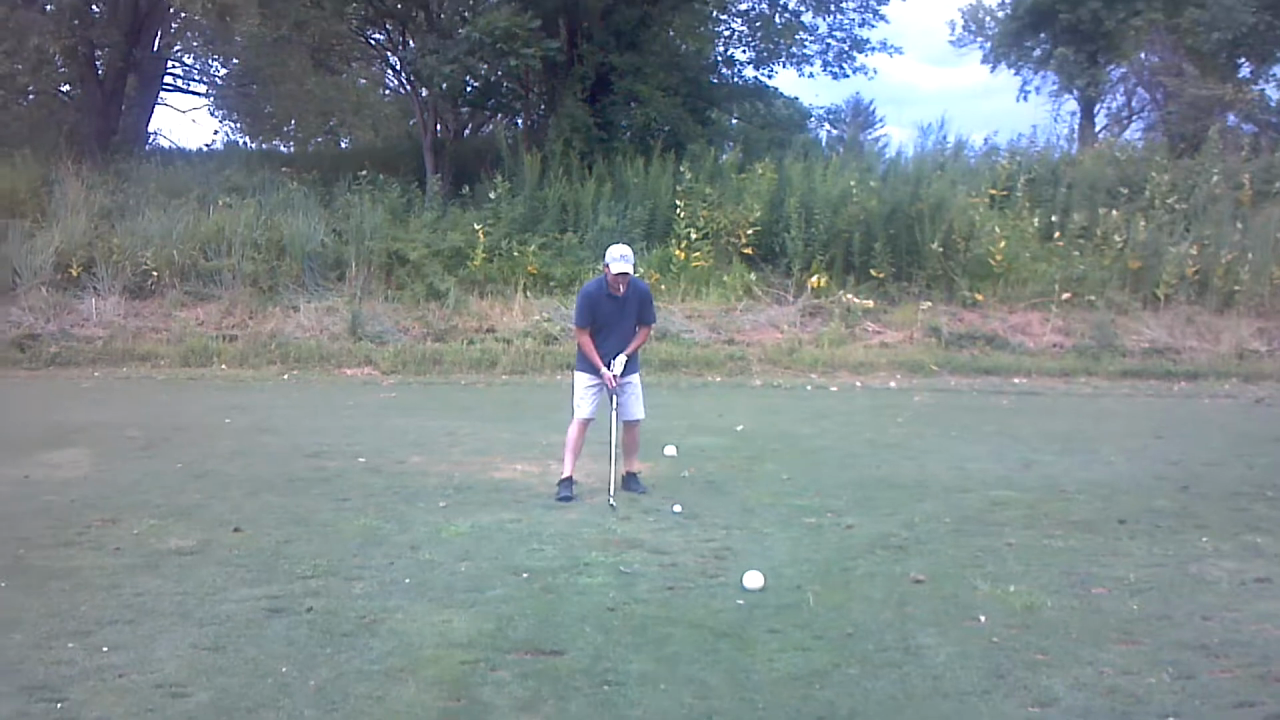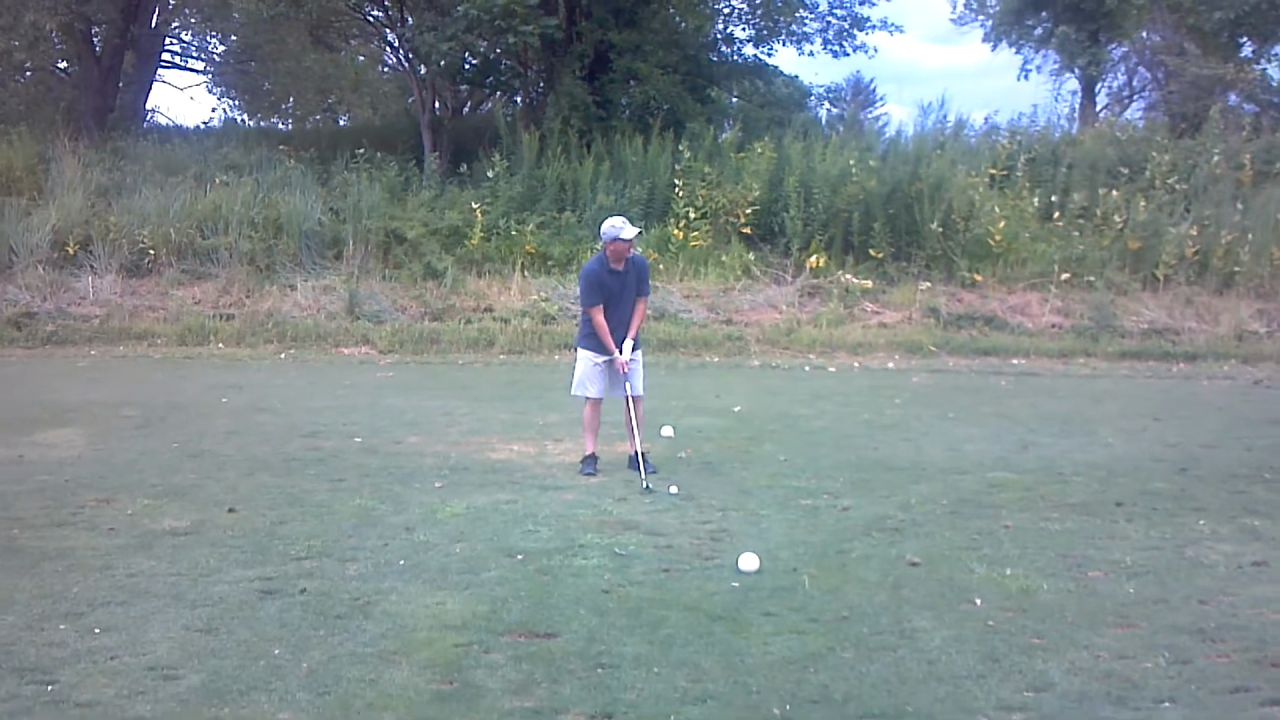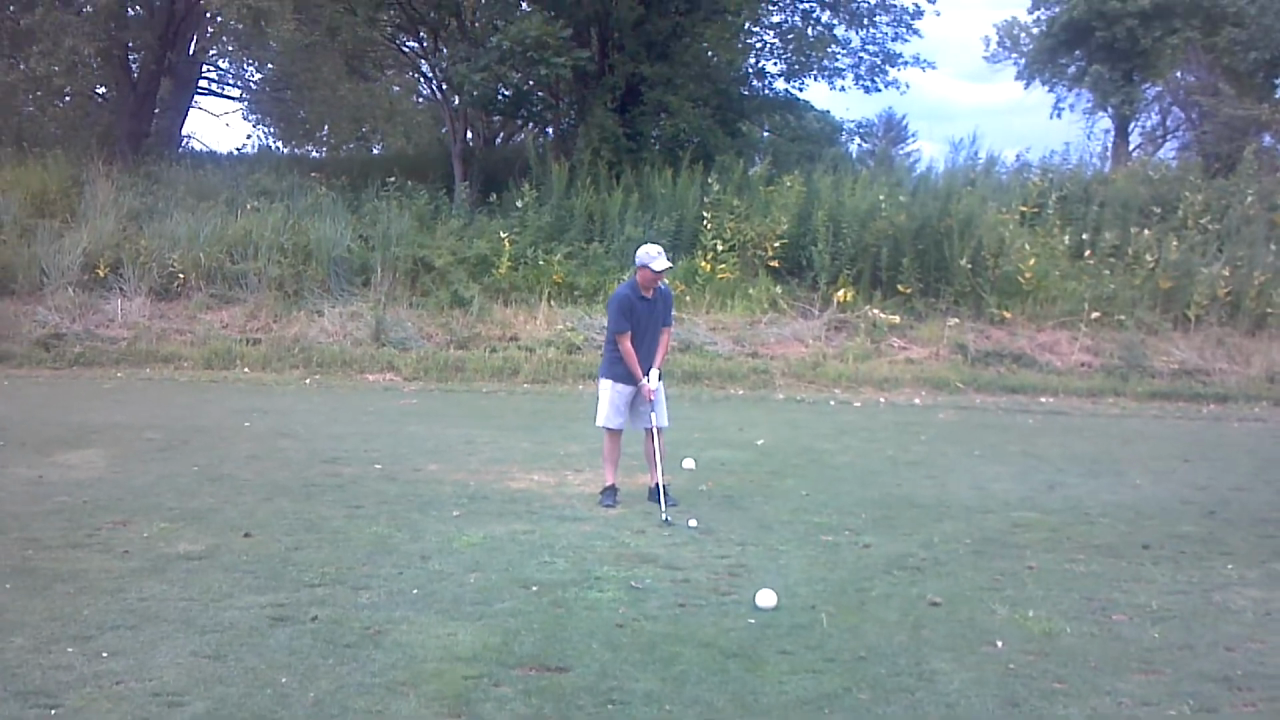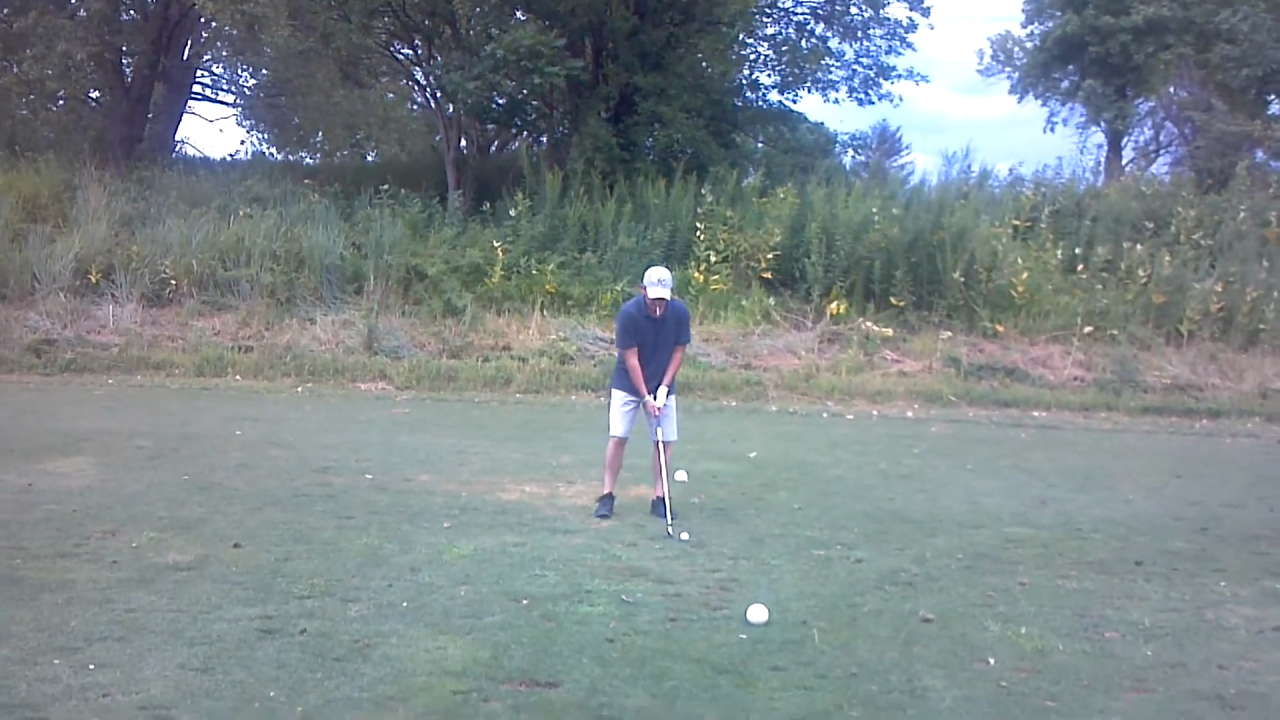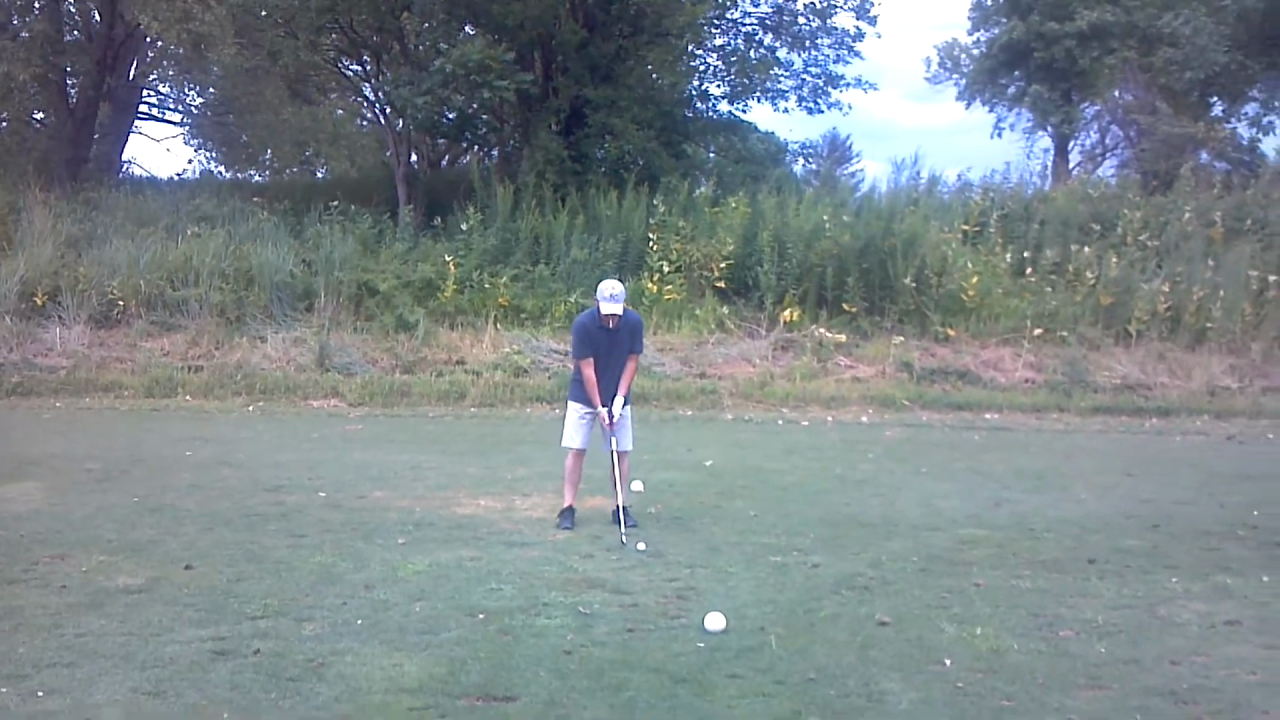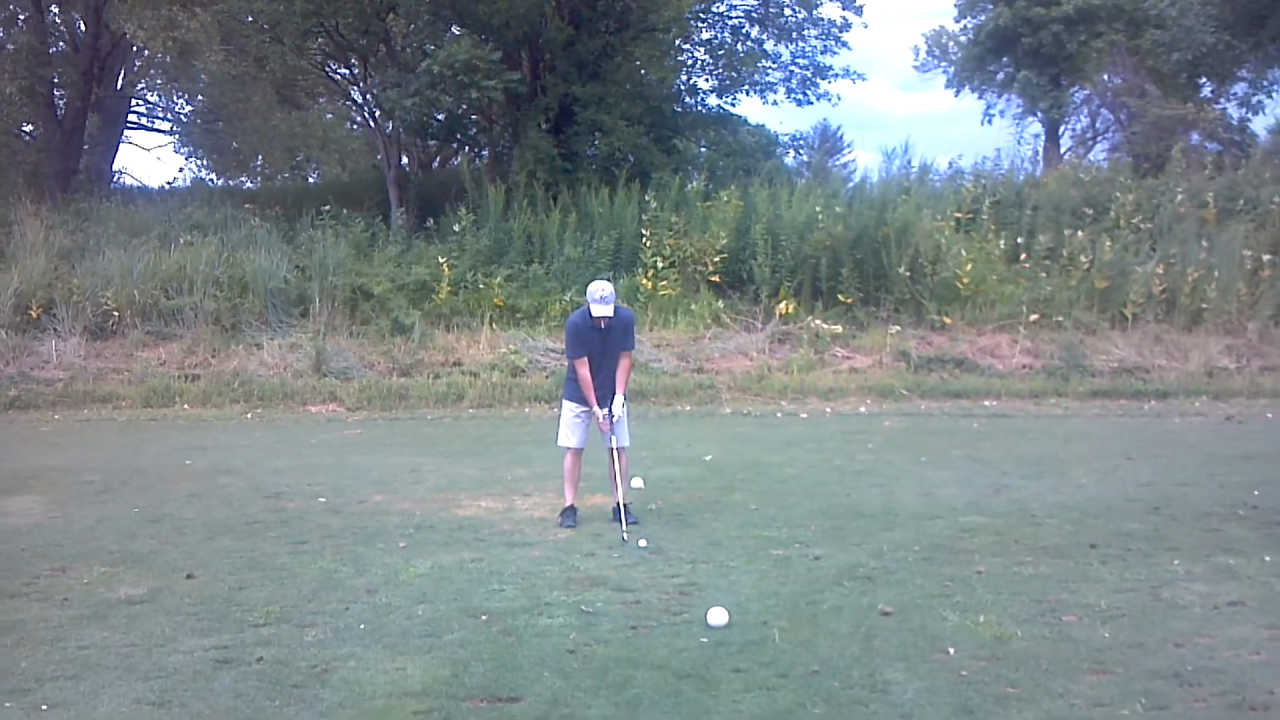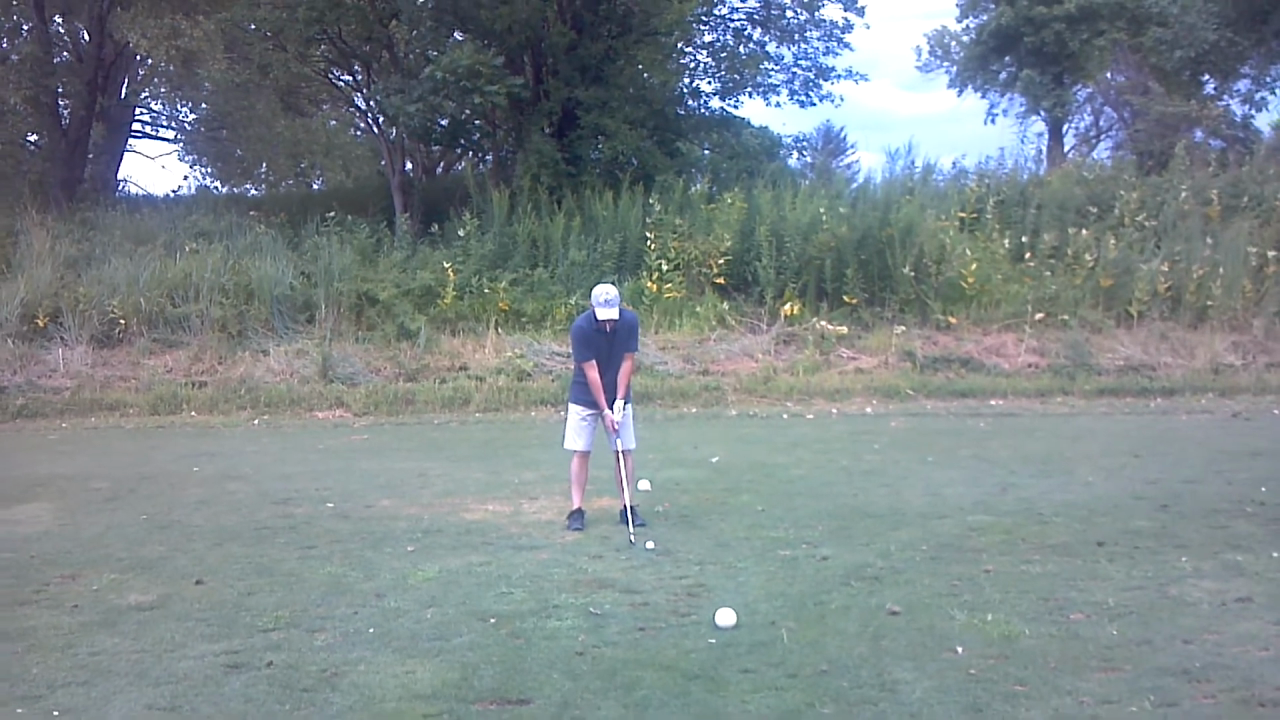
dt=0.7s
person 1, frame 1
left shoulder: (642, 291)
right shoulder: (590, 292)
left elbow: (645, 329)
right elbow: (582, 336)
left wrist: (625, 356)
right wrist: (602, 368)
left hip: (626, 367)
right hip: (590, 367)
left knee: (633, 421)
right knee: (581, 419)
left ankle: (630, 474)
right ankle: (566, 479)
person 1, frame 2
left shoulder: (640, 264)
right shoulder: (592, 271)
left elbow: (641, 303)
right elbow: (597, 315)
left wrist: (629, 340)
right wrist: (614, 353)
left hip: (628, 343)
right hip: (595, 345)
left knee: (635, 397)
right knee: (593, 399)
left ankle: (636, 453)
right ankle: (589, 455)
person 1, frame 3
left shoulder: (665, 295)
right shoulder: (622, 297)
left elbow: (664, 334)
right elbow: (623, 343)
left wrist: (655, 370)
right wrist: (640, 380)
left hip: (650, 374)
right hip: (619, 375)
left knee: (656, 428)
right knee: (614, 429)
left ankle: (656, 485)
right ankle: (609, 486)
person 1, frame 4
left shoulder: (680, 312)
right shoulder: (628, 313)
left elbow: (679, 351)
right elbow: (630, 358)
left wrist: (663, 387)
right wrist: (645, 397)
left hip: (663, 386)
right hip: (627, 385)
left knee: (663, 442)
right knee: (618, 438)
left ankle: (659, 498)
right ankle: (607, 495)
person 1, frame 5
left shoulder: (634, 322)
right shoulder: (583, 323)
left elbow: (632, 361)
right elbow: (586, 369)
left wrist: (620, 397)
right wrist: (598, 407)
left hip: (617, 397)
right hip: (584, 397)
left knee: (621, 452)
right knee: (576, 450)
left ankle: (620, 507)
right ankle: (568, 508)
person 1, frame 6
left shoulder: (626, 319)
right shoulder: (575, 323)
left elbow: (625, 359)
right elbow: (582, 368)
left wrist: (619, 396)
right wrist: (594, 408)
left hip: (612, 395)
right hip: (578, 396)
left knee: (619, 448)
right knee: (574, 449)
left ankle: (620, 504)
right ankle: (569, 507)
person 1, frame 7
left shoulder: (630, 321)
right shoulder: (580, 327)
left elbow: (627, 362)
right elbow: (591, 371)
left wrist: (619, 401)
right wrist: (604, 410)
left hip: (618, 398)
right hip: (585, 398)
left knee: (625, 451)
right knee: (581, 452)
left ankle: (627, 507)
right ankle: (576, 510)
